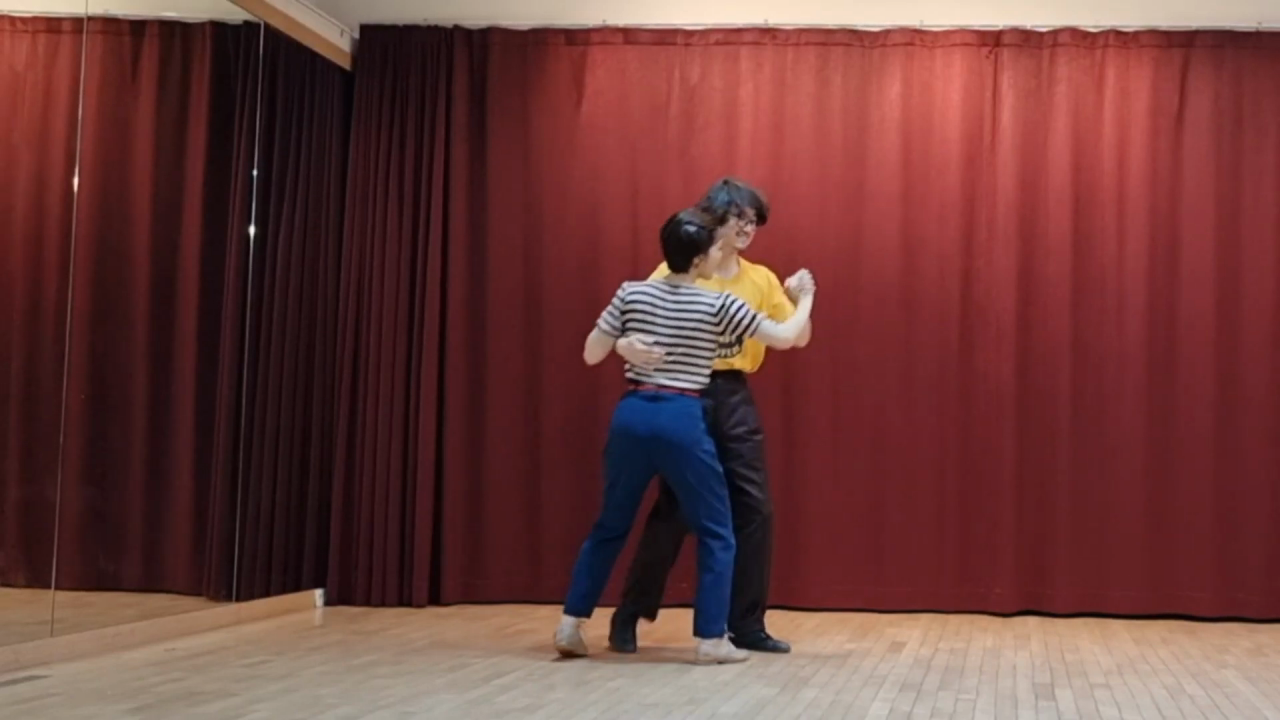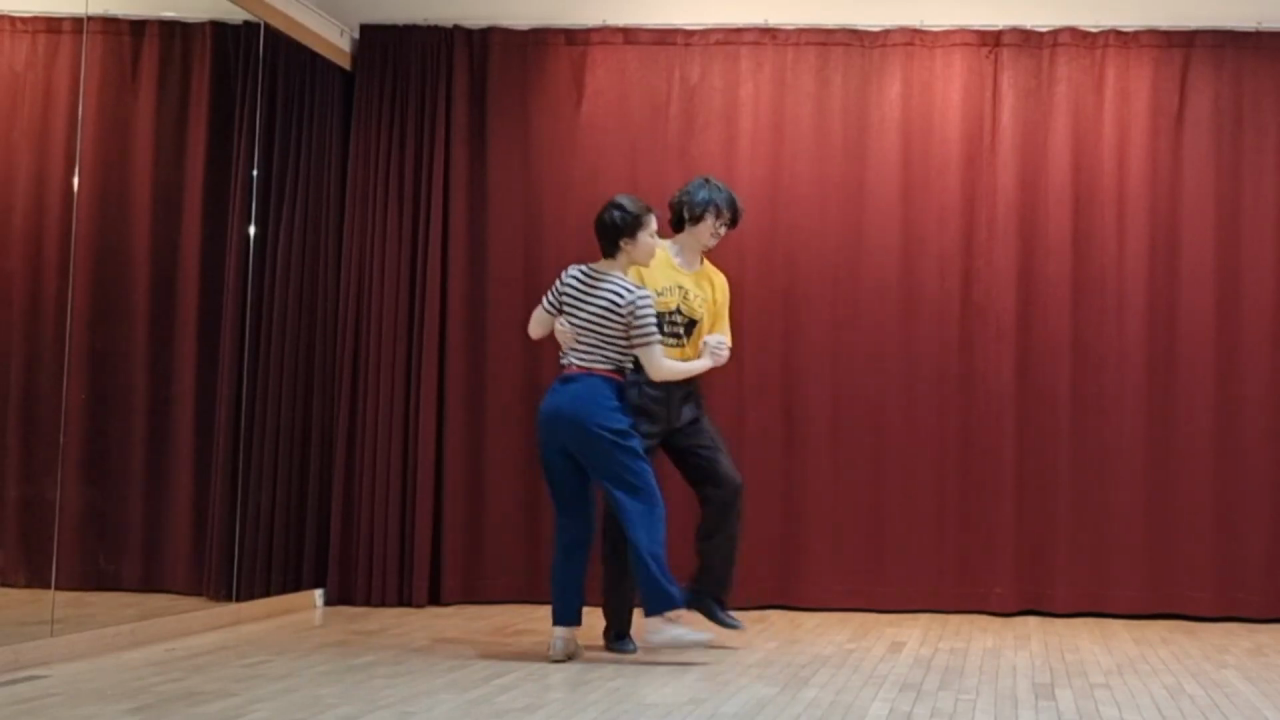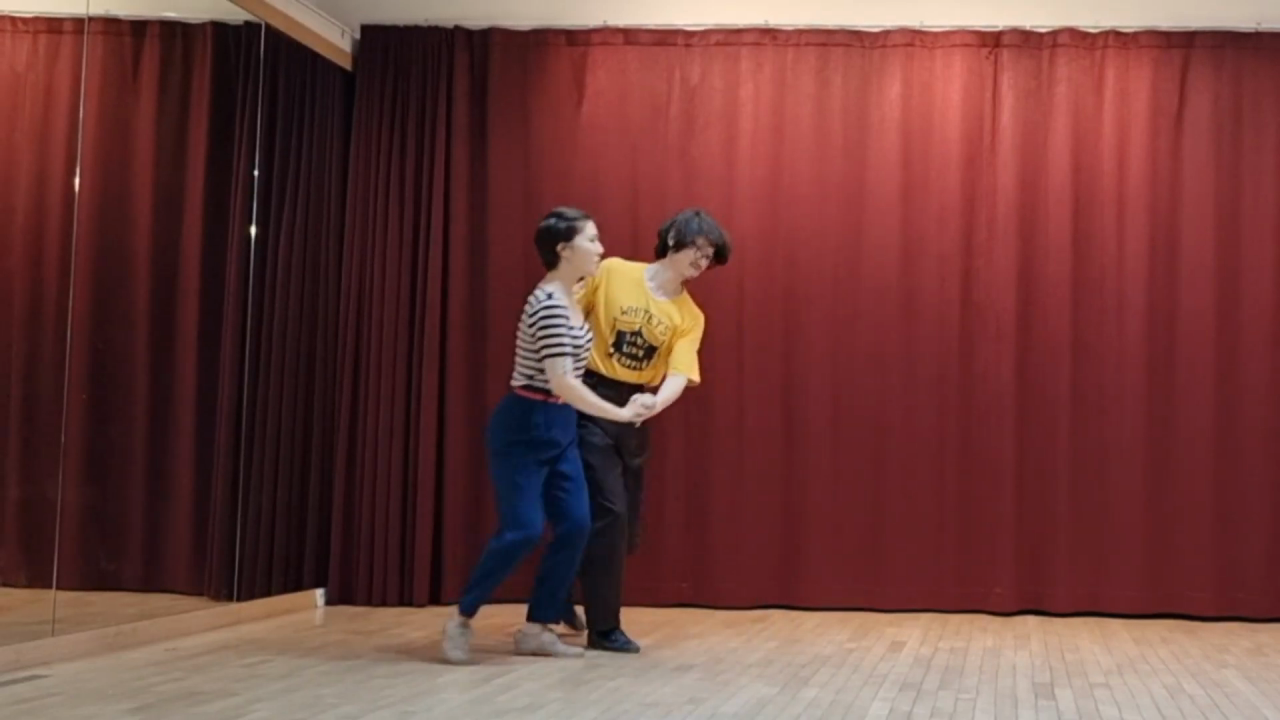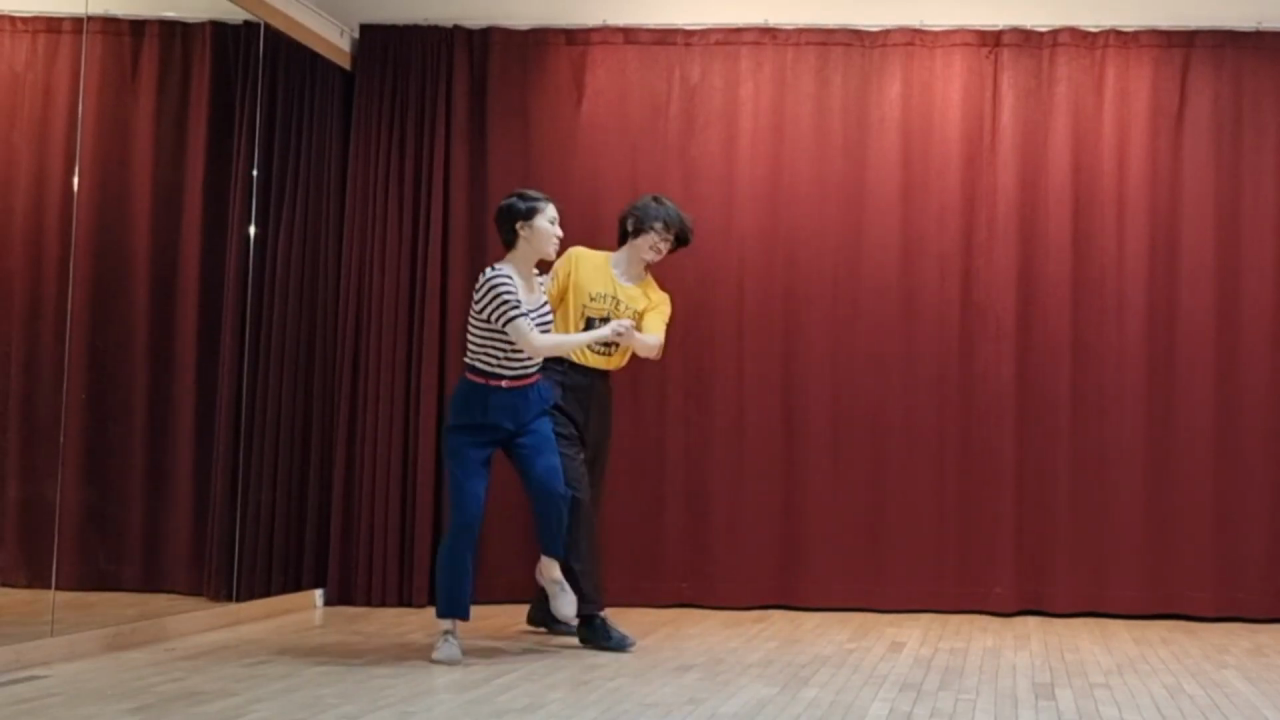
dt=0.3s
person 1, frame 1
left shoulder: (631, 293)
right shoulder: (718, 306)
left elbow: (592, 354)
right elbow: (785, 337)
right wrist: (806, 298)
left hip: (630, 417)
right hip: (680, 423)
left knee: (611, 525)
right knee: (716, 530)
left ankle: (570, 624)
right ankle: (711, 638)
person 1, frame 2
left shoulder: (572, 277)
right shoulder: (635, 299)
left elbow: (536, 328)
right elbow: (656, 370)
right wrist: (703, 361)
left hip: (557, 404)
right hip: (599, 408)
left knee: (572, 521)
right knee: (645, 510)
left ankle: (564, 631)
right ankle: (662, 617)
person 1, frame 3
left shoulder: (567, 300)
right shoulder: (552, 308)
right elbow: (563, 384)
right wrist: (622, 413)
left hip: (556, 427)
right hip: (525, 428)
left knee: (575, 525)
right knee: (522, 530)
left ankle: (539, 628)
right ankle: (460, 619)
person 1, frame 4
left shoulder: (537, 283)
right shoulder: (496, 282)
right elbow: (532, 344)
right wrist: (603, 333)
left hip: (528, 403)
right hip: (476, 409)
left knee: (551, 487)
right knee: (466, 515)
left ankle: (550, 568)
right ankle: (448, 626)
person 2, frame 1
left shoulder: (761, 280)
right shoulder: (674, 273)
left elbow: (797, 338)
left wrist: (802, 297)
right wrist: (625, 345)
left hip: (735, 400)
left knee: (755, 509)
right knee: (674, 510)
left ankle: (747, 625)
right ankle: (630, 613)
person 2, frame 2
left shoulder: (717, 282)
right shoulder: (638, 260)
left elbow: (721, 346)
left wrist: (719, 346)
right wrist: (564, 325)
left hip: (683, 394)
right hip: (632, 390)
left knee: (725, 482)
left ankle: (708, 591)
right ankle: (617, 625)
person 2, frame 3
left shoulder: (691, 317)
right shoulder: (611, 273)
left elbow: (679, 377)
left wrist: (655, 403)
left knee: (624, 520)
right knee: (609, 508)
left ankle: (558, 594)
right ankle: (603, 627)
person 2, frame 4
left shoulder: (656, 300)
right shoulder: (578, 261)
left elbow: (653, 348)
left wrist: (631, 337)
left hip: (598, 394)
right hip: (555, 384)
left knee: (582, 500)
right knee: (573, 494)
left ankle: (547, 606)
right ankle: (590, 614)
